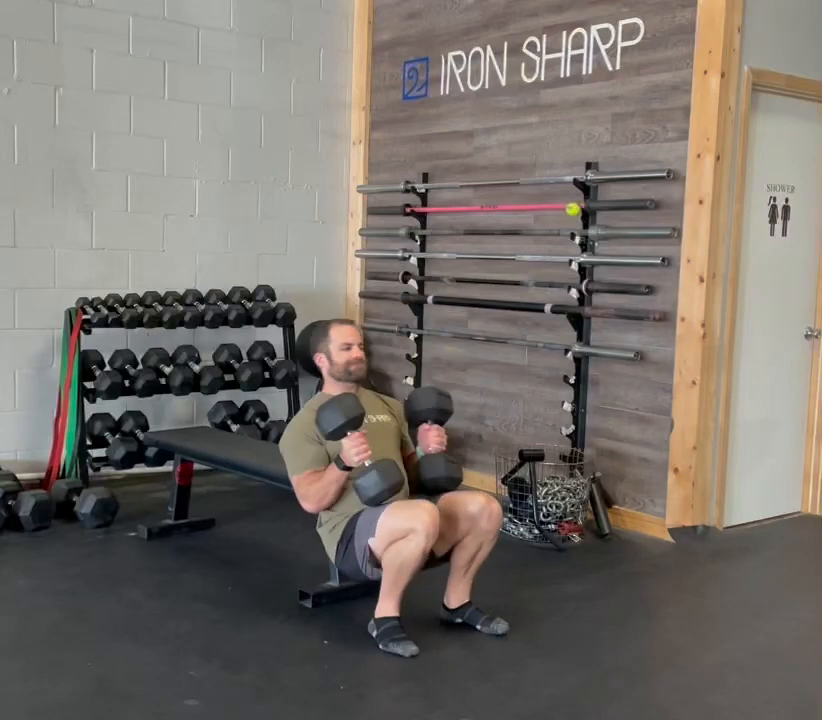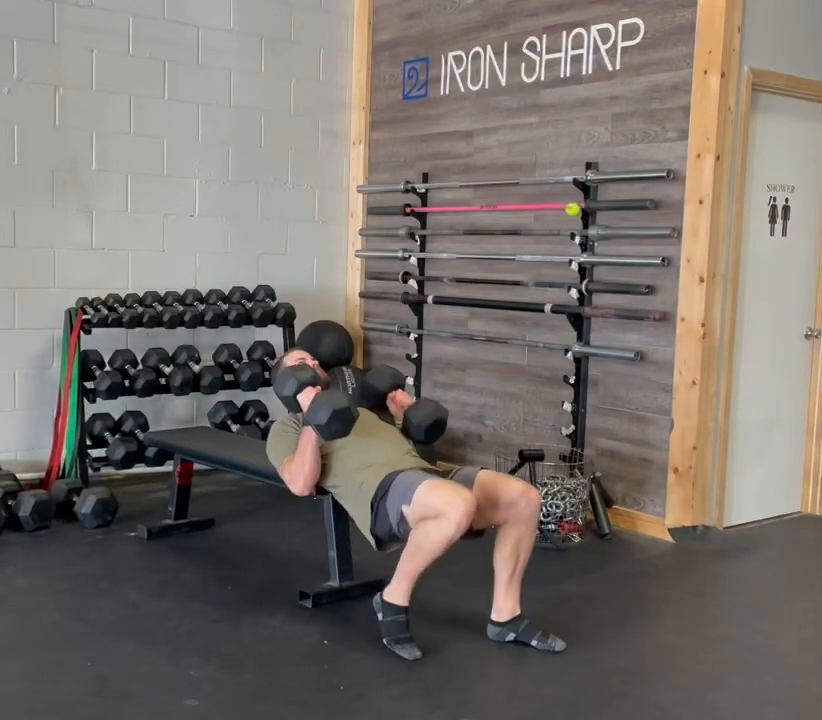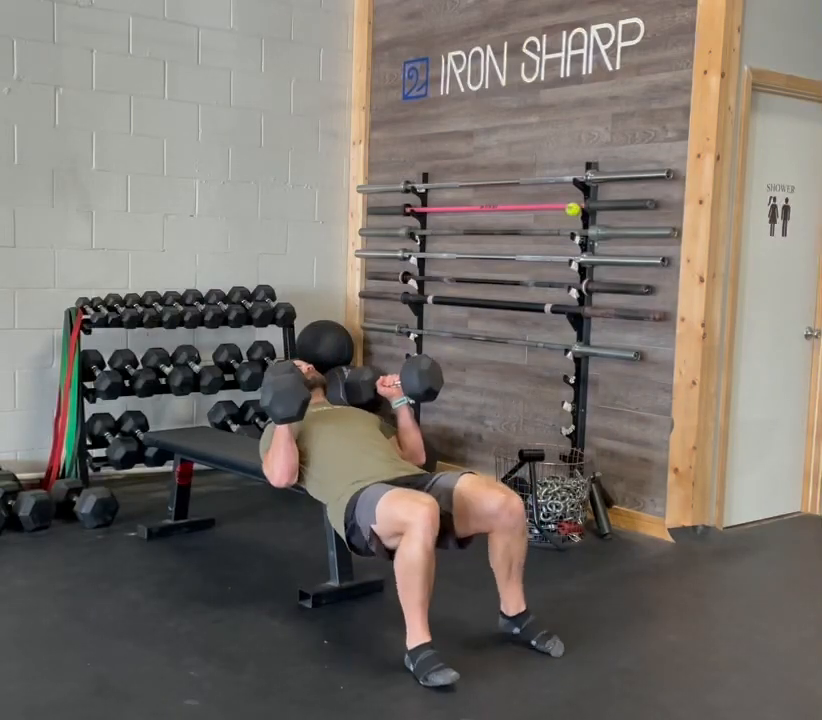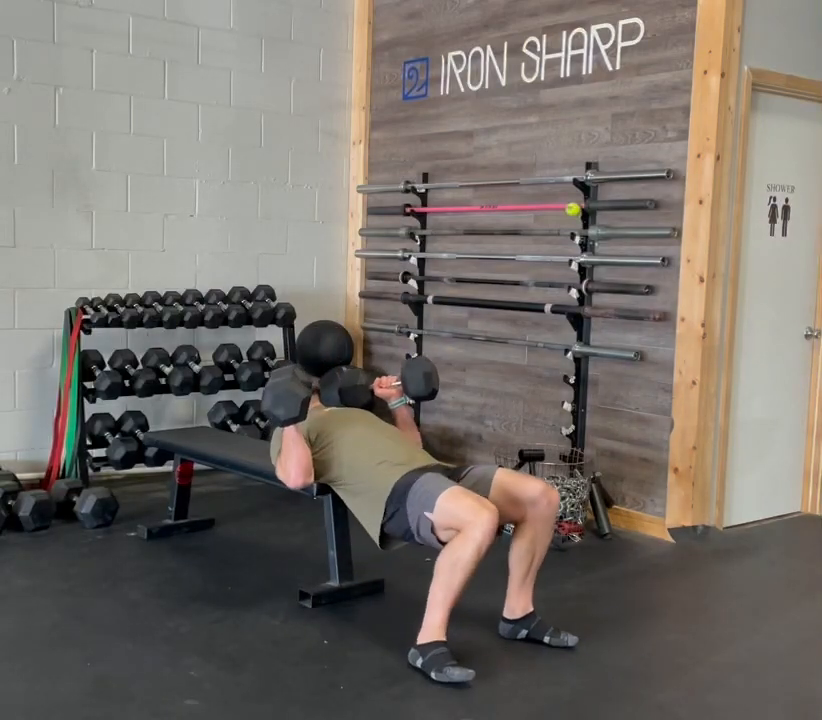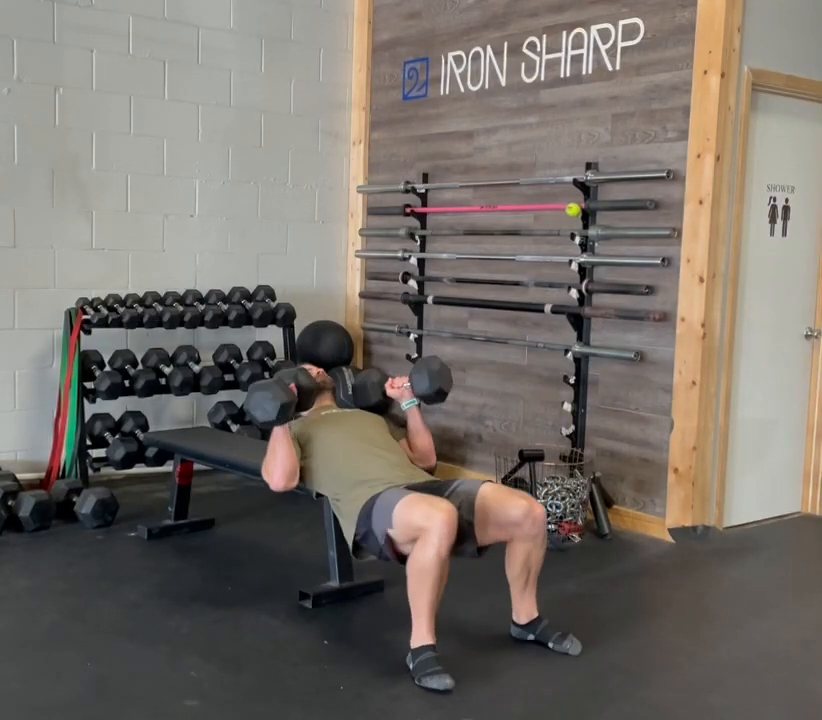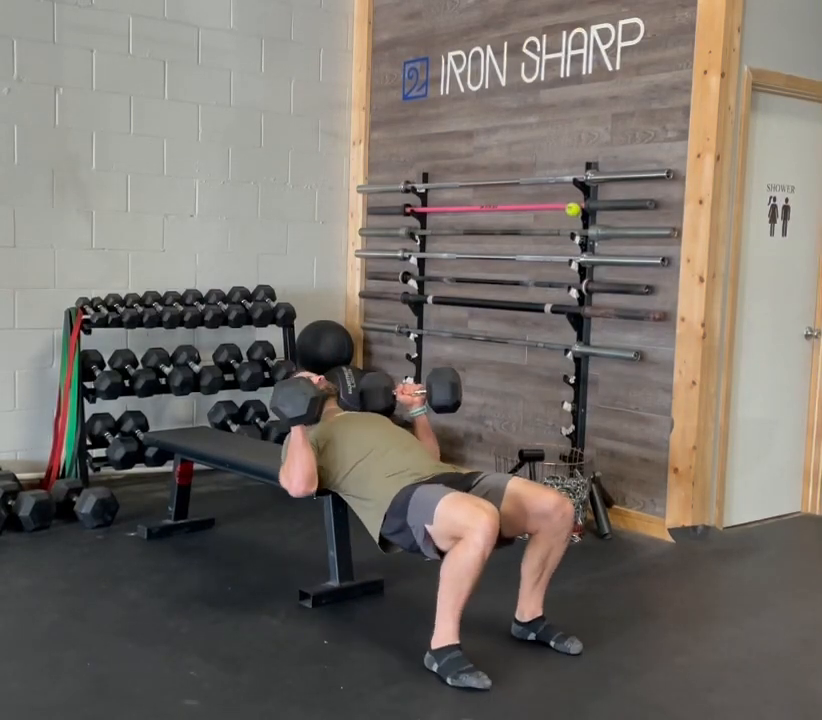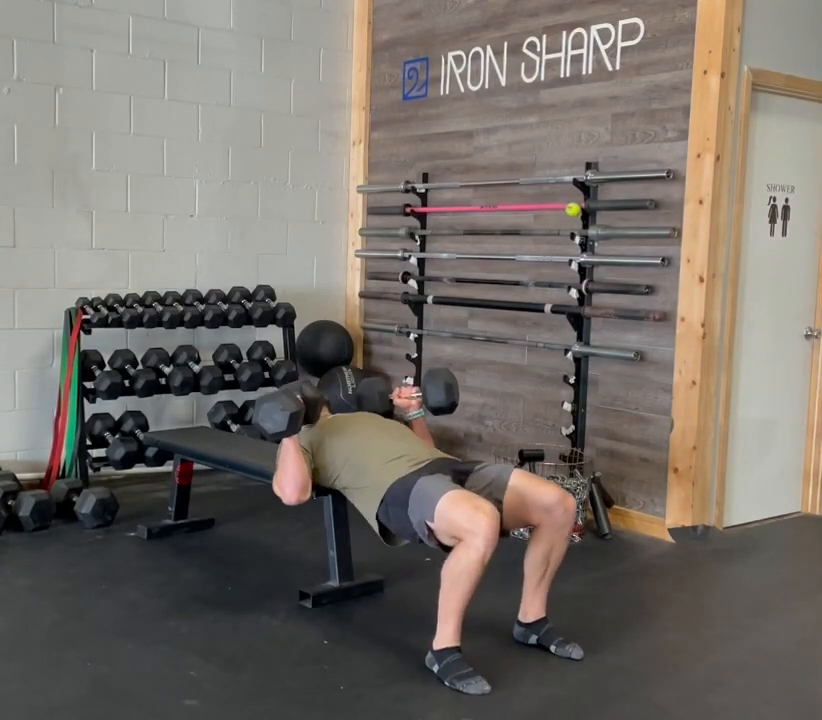
dt=0.7s
person 1, frame 1
left shoulder: (387, 405)
right shoulder: (306, 424)
right elbow: (311, 501)
left wrist: (426, 451)
right wrist: (344, 463)
left hip: (402, 522)
right hip: (351, 533)
left knee: (485, 509)
right knee: (424, 517)
left ankle: (457, 603)
right ankle: (385, 617)
person 1, frame 2
left shoulder: (359, 411)
right shoulder: (287, 427)
right elbow: (302, 485)
left wrist: (404, 418)
left hip: (426, 479)
right hip: (383, 493)
left knee: (524, 498)
right knee: (459, 504)
left ankle: (505, 617)
right ankle: (394, 598)
person 1, frame 3
left shoulder: (361, 414)
right shoulder: (281, 429)
left elbow: (415, 456)
right elbow: (282, 477)
left wrist: (400, 401)
left hip: (415, 481)
right hip: (364, 498)
left knee: (505, 505)
right knee: (421, 514)
left ankle: (514, 612)
right ankle: (418, 646)
person 1, frame 4
left shoulder: (357, 413)
right shoulder: (289, 433)
right elbow: (298, 478)
left wrist: (396, 401)
left hip: (435, 472)
right hip: (395, 492)
left knee: (542, 498)
right knee: (482, 517)
left ankle: (517, 614)
right ankle: (429, 641)
person 1, frame 5
left shoulder: (370, 417)
right shoulder: (294, 430)
left elbow: (426, 459)
right elbow: (281, 481)
left wrist: (408, 402)
left hip: (427, 487)
right hip: (376, 504)
left knee: (528, 514)
right knee: (440, 519)
left ankle: (527, 620)
right ankle: (422, 646)
person 1, frame 6
left shoulder: (373, 417)
right shoulder: (305, 436)
right elbow: (301, 486)
left wrist: (417, 409)
right wrist: (297, 420)
left hip: (448, 480)
right hip: (401, 498)
left knee: (557, 509)
right knee: (482, 522)
left ankle: (529, 617)
right ankle: (443, 646)
person 1, frame 7
left shoulder: (363, 419)
right shoulder: (301, 441)
right elbow: (293, 493)
left wrist: (413, 412)
left hip: (448, 467)
right hip: (401, 485)
left knee: (558, 506)
right knee: (482, 524)
left ankle: (531, 620)
right ankle: (444, 648)
